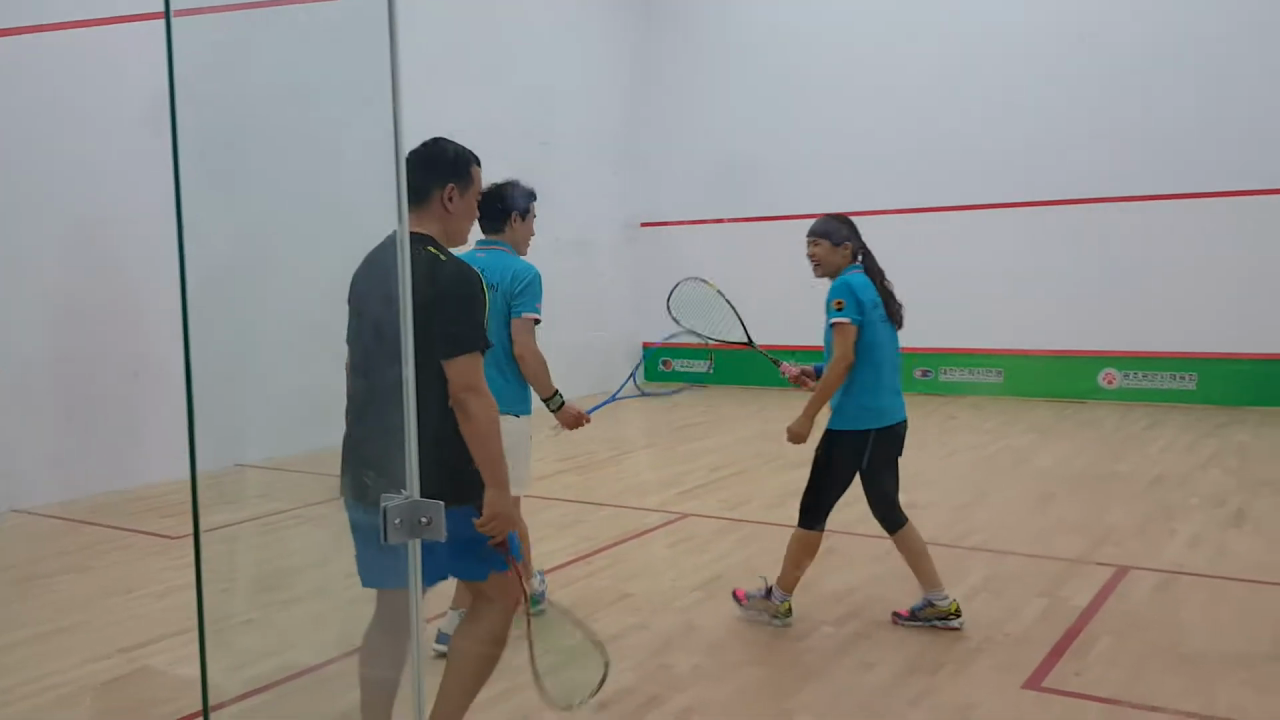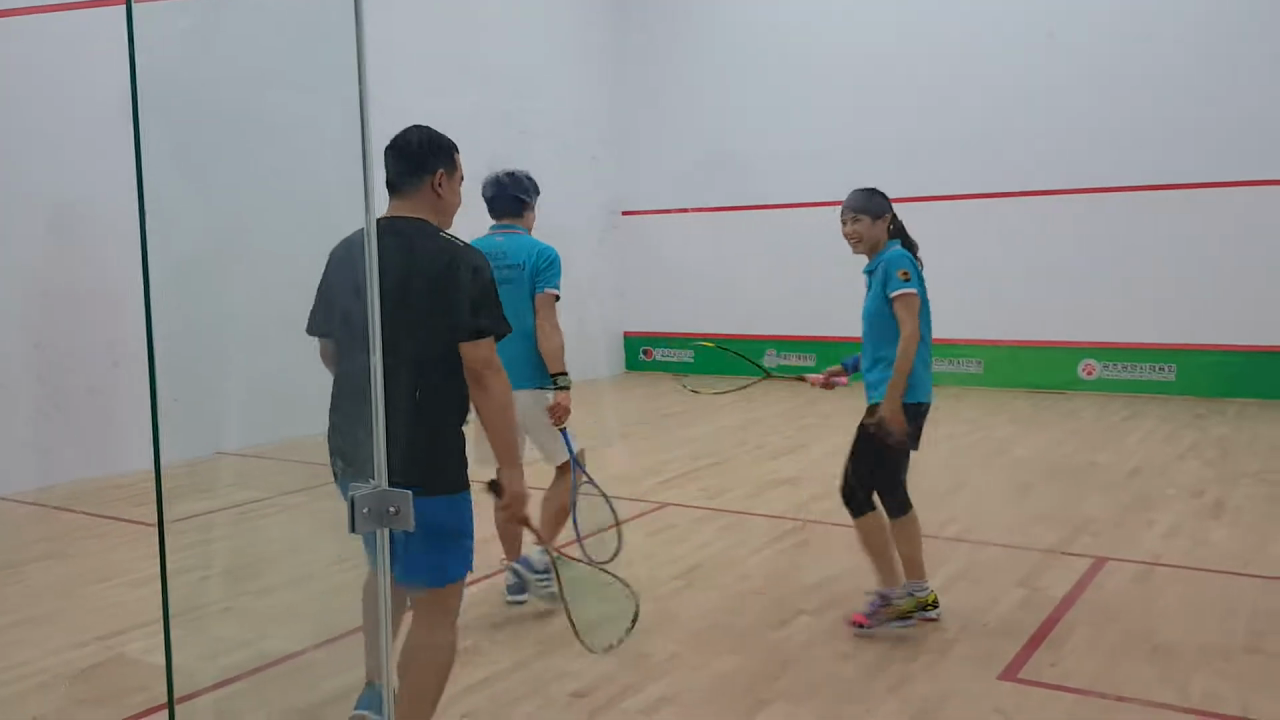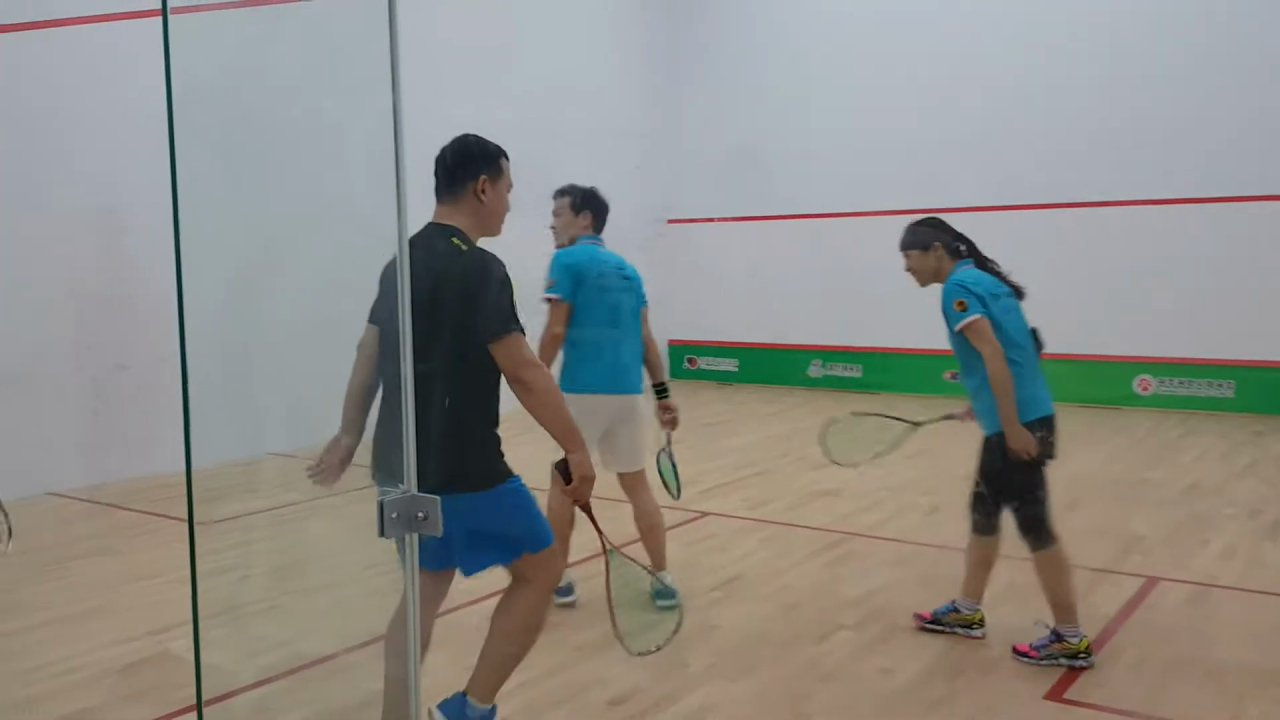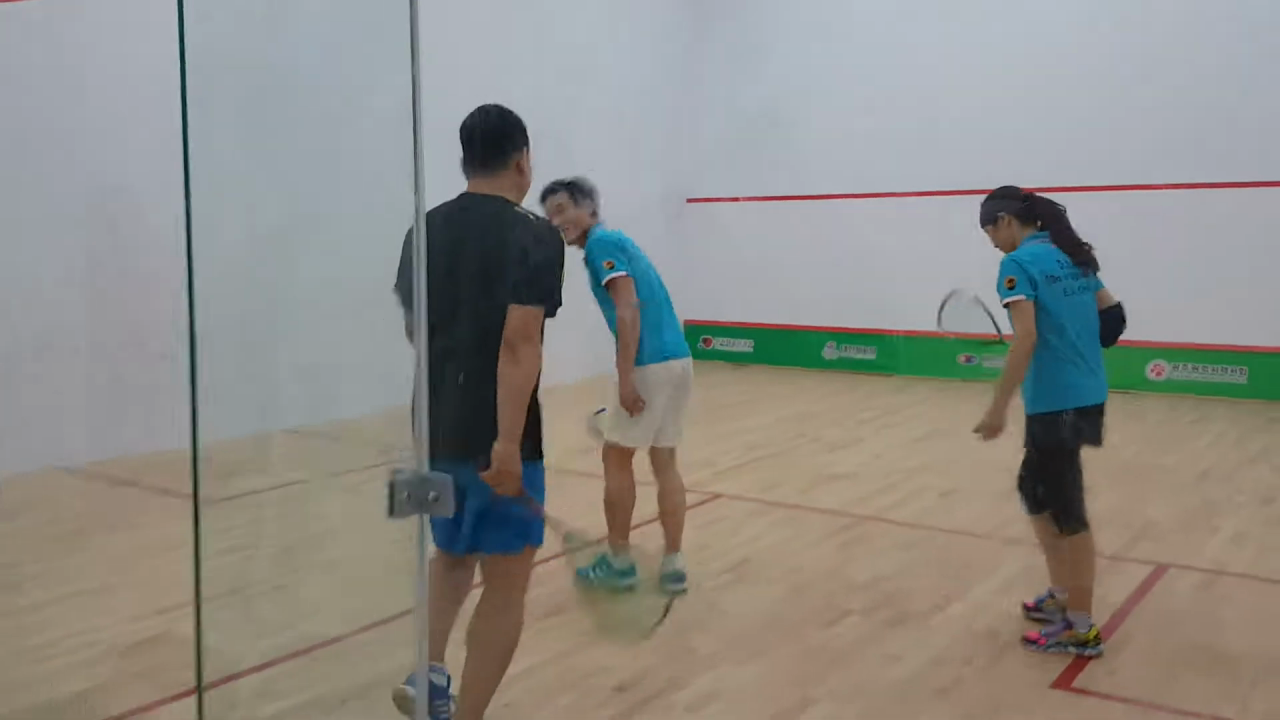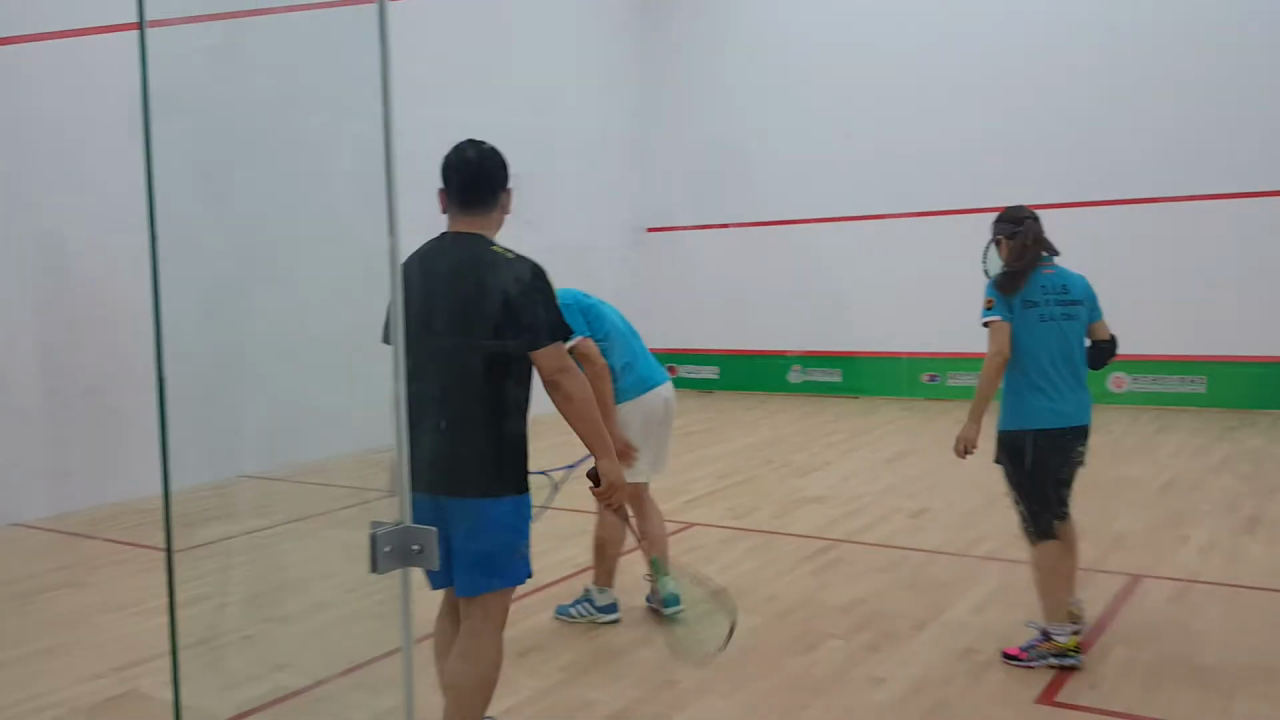
dt=0.3s
person 1, frame 1
left shoulder: (370, 269)
right shoulder: (452, 278)
right elbow: (467, 393)
right wrist: (497, 489)
left hip: (366, 473)
right hip: (436, 480)
left knee: (393, 609)
right knee: (499, 596)
person 1, frame 2
left shoulder: (344, 256)
right shoulder: (459, 262)
right elbow: (485, 375)
right wrist: (512, 469)
left hip: (352, 454)
right hip: (425, 465)
left knee: (395, 576)
right knee: (436, 609)
person 1, frame 3
left shoulder: (403, 261)
right shoulder: (477, 268)
left elbow: (370, 356)
right elbow: (522, 371)
left wrist: (348, 436)
right wrist: (575, 447)
left hip: (401, 464)
right hip: (462, 468)
left knee: (427, 590)
right knee: (541, 569)
person 1, frame 4
left shoulder: (426, 229)
right shoulder: (532, 235)
right elbow: (520, 343)
right wrist: (509, 440)
left hip: (435, 431)
right hip: (489, 439)
left knee: (453, 554)
right knee: (505, 582)
person 1, frame 5
left shoulder: (410, 270)
right shoulder: (515, 277)
right elbow: (562, 376)
right wrist: (606, 458)
left hip: (426, 472)
right hip: (487, 479)
left knee: (458, 601)
right knee: (490, 612)
person 2, frame 1
left shoulder: (843, 289)
right shoulder: (867, 287)
left elbow: (844, 362)
left wrist: (806, 417)
right wrist: (815, 373)
left hip: (856, 423)
right hip: (886, 418)
left knee: (814, 508)
right knee: (888, 510)
left ankle: (776, 598)
right ankle: (940, 603)
person 2, frame 2
left shoulder: (896, 261)
right shoulder: (880, 267)
left elbow: (910, 335)
left wrist: (892, 400)
right wrist: (848, 368)
left hip: (896, 399)
right hip: (894, 398)
left knee: (856, 491)
right knee: (890, 494)
left ankle: (893, 595)
right ankle: (919, 593)
person 2, frame 3
left shoulder: (958, 290)
right shoulder: (985, 280)
left elbow: (993, 356)
right elbow: (1027, 343)
left wrist: (1011, 425)
left hip: (1014, 421)
right hip: (1026, 414)
left knee: (1033, 524)
right knee: (984, 510)
left ankle: (1070, 638)
right ankle: (965, 611)
person 2, frame 4
left shoulder: (1017, 264)
right shoulder: (1073, 257)
left elbow: (1025, 339)
right elbow: (1111, 317)
left wrist: (998, 406)
left hip: (1055, 403)
right hip: (1087, 396)
left knee: (1066, 510)
right knee: (1034, 486)
left ankle: (1082, 627)
right ankle: (1061, 595)
person 2, frame 5
left shoulder: (1005, 288)
right shoulder: (1079, 285)
left elbow: (997, 356)
right elbow: (1104, 349)
left wrist: (972, 422)
left hip: (1025, 423)
right hip: (1073, 419)
left knee: (1036, 525)
right knee: (1057, 510)
left ankle: (1061, 637)
right ankle: (1069, 609)
person 3, frame 1
right shoulder: (521, 274)
right elbow: (524, 351)
right wrist: (557, 405)
right hip: (505, 409)
left knee: (505, 502)
left ankle: (530, 586)
right ankle: (455, 621)
person 3, frame 2
right shoulder: (542, 254)
right elbow: (546, 326)
right wrist: (561, 385)
right hip: (533, 386)
right knee: (568, 468)
left ankle: (517, 574)
right ankle: (535, 558)
person 3, frame 3
left shoulder: (567, 261)
right shoulder: (628, 269)
left elbow: (555, 333)
right elbow: (647, 338)
right wrist: (663, 394)
left hip: (584, 392)
right hip: (629, 392)
left knee: (562, 484)
right knee: (636, 484)
left ankle: (562, 582)
right ankle: (662, 579)
person 3, frame 4
left shoulder: (602, 242)
right shoulder: (617, 242)
left elbow: (629, 310)
left wrist: (625, 376)
left hip: (649, 364)
right hip: (677, 357)
left knee: (618, 459)
right knee: (665, 462)
left ankle: (619, 560)
right ankle: (674, 561)
person 3, frame 5
right shoulder: (571, 301)
left elbow: (598, 367)
left wrist: (612, 428)
right wrist: (613, 425)
left hip: (637, 400)
right hip: (657, 390)
right knee: (642, 496)
left ankle: (601, 597)
right ankle: (665, 590)
